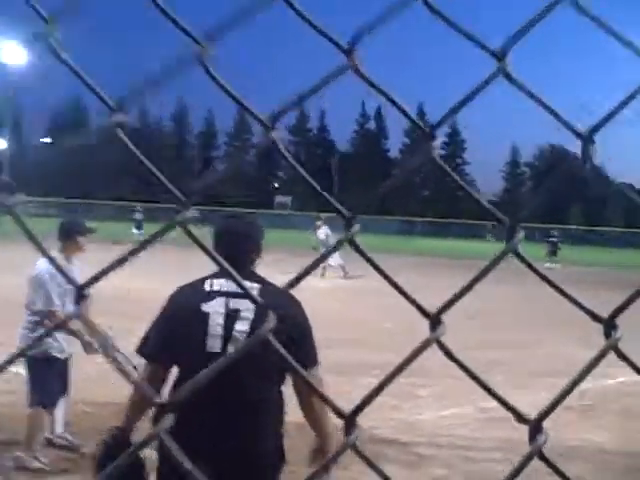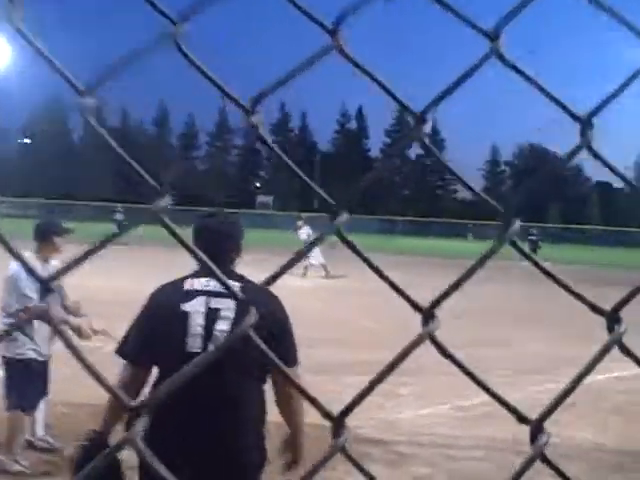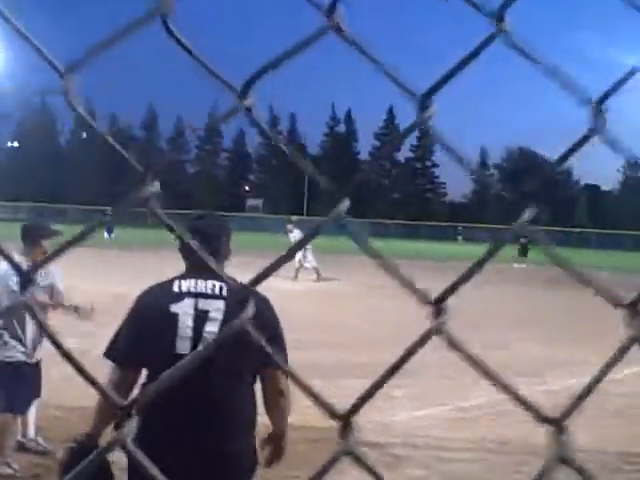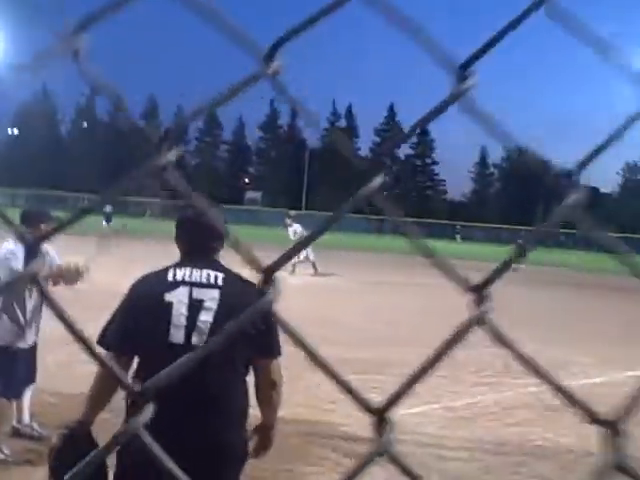
dt=0.1s
person 1, frame 1
left shoulder: (185, 298)
right shoulder: (284, 305)
left elbow: (153, 376)
right elbow: (307, 385)
left wrist: (126, 427)
right wrist: (324, 438)
left hip: (189, 442)
right hip: (255, 448)
person 1, frame 2
left shoulder: (164, 298)
right shoulder: (264, 303)
left elbow: (131, 378)
right elbow: (287, 385)
left wrist: (103, 430)
right wrist: (296, 434)
left hip: (168, 443)
right hip: (236, 448)
person 1, frame 3
left shoulder: (152, 300)
right shoulder: (253, 304)
left elbow: (121, 380)
right elbow: (277, 386)
left wrist: (93, 434)
right wrist: (280, 431)
left hip: (158, 447)
right hip: (226, 449)
person 1, frame 4
left shoulder: (146, 288)
right shoulder: (249, 295)
left elbow: (113, 369)
right elbow: (270, 377)
left wrist: (85, 420)
right wrist: (269, 422)
left hip: (150, 436)
right hip: (218, 442)
person 2, frame 1
left shoulder: (71, 265)
right shoulder: (47, 270)
right elbow: (52, 314)
right wrist: (82, 335)
left hip: (59, 342)
right hip: (42, 343)
left knee: (58, 391)
right knee: (43, 400)
left ankle: (56, 433)
right ankle: (27, 453)
person 2, frame 2
left shoulder: (52, 266)
right shoulder: (21, 270)
left elbow: (61, 301)
right elbow: (34, 310)
left wrist: (76, 314)
right wrist: (71, 324)
left hip: (40, 344)
left knee: (38, 393)
right knee: (22, 402)
left ankle: (37, 435)
person 2, frame 3
left shoulder: (45, 269)
left elbow: (57, 297)
right elbow: (26, 303)
left wrist: (66, 304)
right wrist: (55, 303)
left hip: (31, 346)
left knee: (30, 395)
left ankle: (28, 437)
person 2, frame 4
left shoulder: (44, 251)
left elbow: (63, 277)
right elbow: (28, 280)
left wrist: (72, 273)
right wrist: (60, 271)
left hip: (29, 330)
left knee: (26, 380)
left ankle: (22, 422)
